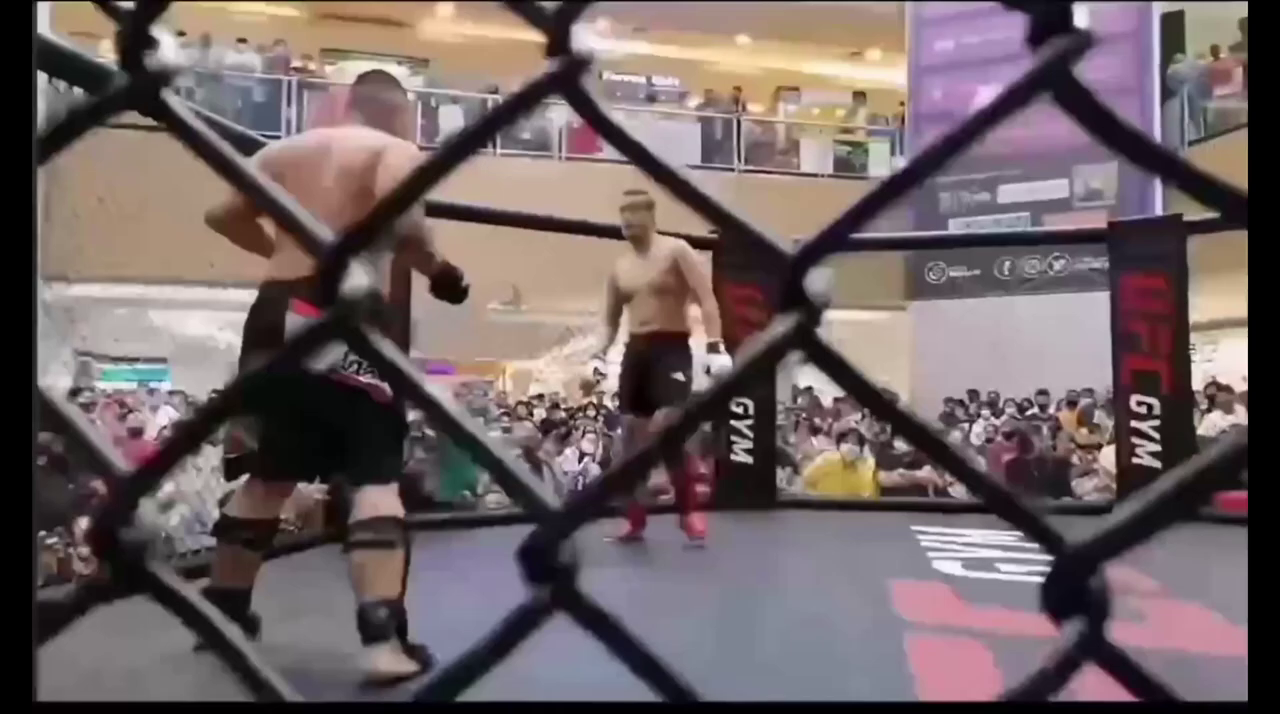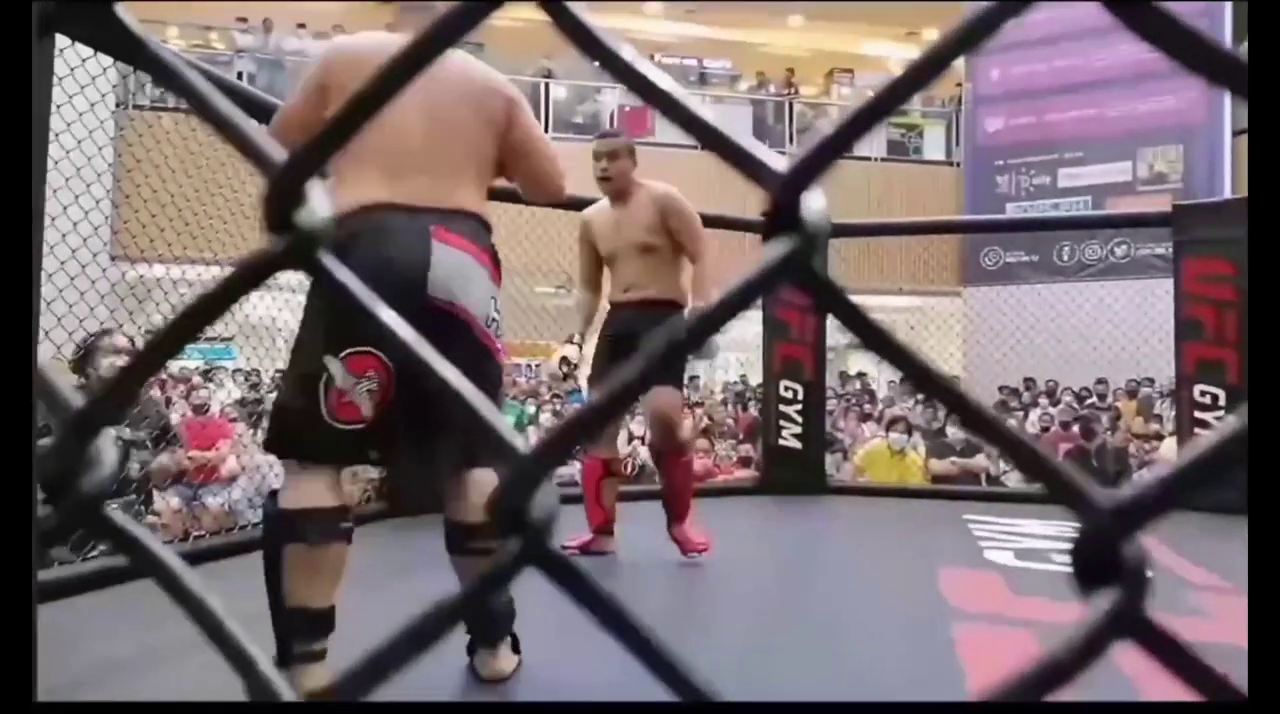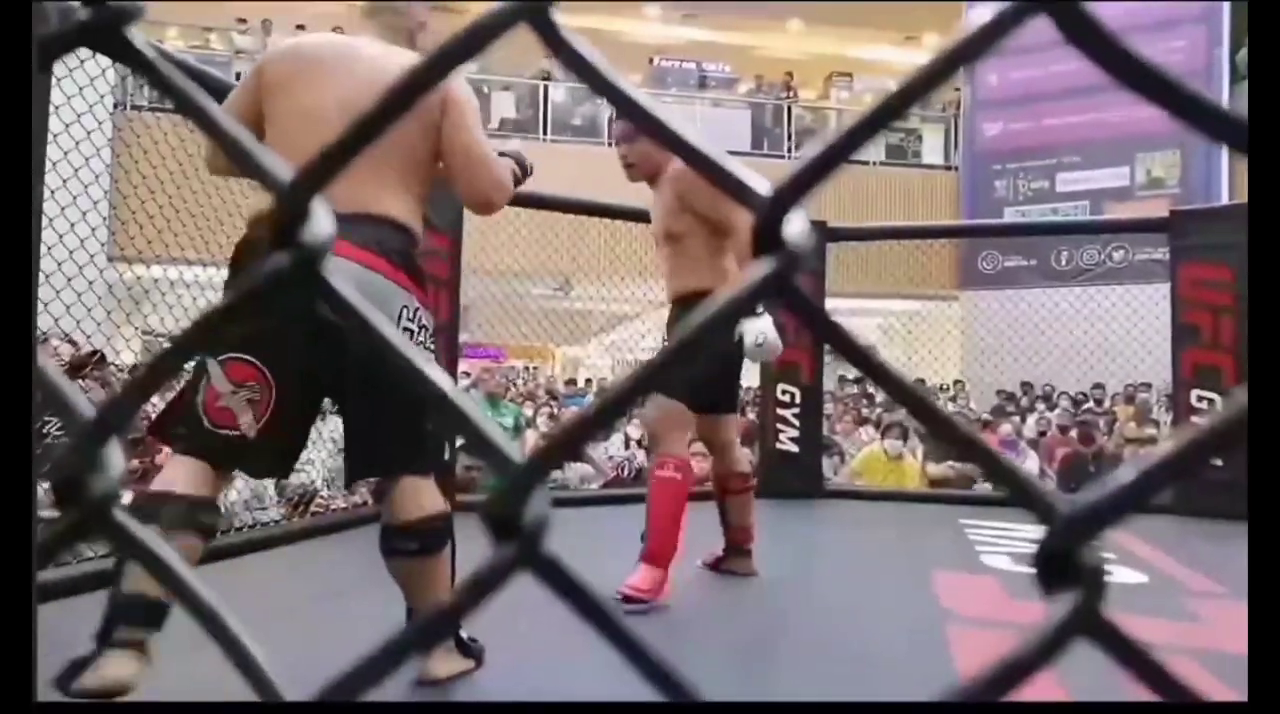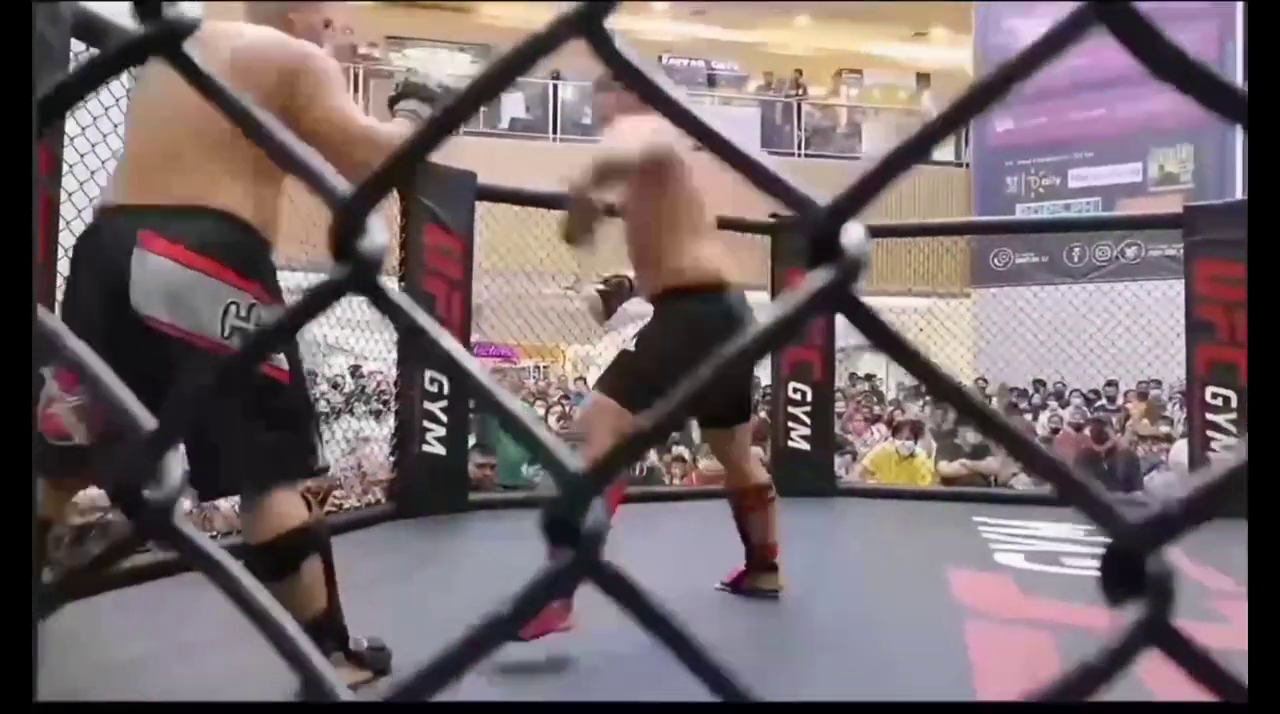
dt=1s
person 1, frame 1
left shoulder: (283, 151)
right shoulder: (395, 151)
left elbow: (220, 216)
right elbow: (404, 221)
right wrist: (439, 270)
left hip: (273, 317)
left knee: (270, 473)
right knee: (374, 477)
left ankle: (227, 608)
right ankle: (384, 639)
person 1, frame 2
right shoulder: (492, 85)
left elbow: (276, 151)
right elbow: (550, 186)
left hip: (366, 253)
right hip: (462, 265)
left knee: (313, 456)
right knee: (470, 462)
left ankle: (302, 661)
right ankle: (493, 639)
person 1, frame 3
left shoulder: (286, 57)
right shoulder: (436, 80)
left elbow: (220, 156)
right elbow: (485, 193)
right wrist: (511, 165)
left hip: (275, 259)
right hip: (375, 271)
left knee: (201, 451)
right knee: (408, 467)
left ankle: (120, 644)
right ankle: (441, 643)
person 1, frame 4
right shoulder: (297, 60)
right elbow: (371, 160)
right wrist: (416, 109)
left hip: (109, 250)
right hip: (207, 265)
left knee: (57, 465)
right knee: (267, 472)
right ankle: (330, 652)
person 2, frame 1
left shoulder: (676, 252)
right shoulder: (620, 266)
left elbow: (706, 299)
right elbow: (612, 318)
left wrist: (715, 346)
right wrist: (600, 355)
left hip: (672, 349)
right hip: (635, 351)
left knee: (668, 429)
right knee: (632, 436)
left ankle: (689, 510)
right ankle: (636, 521)
person 2, frame 2
left shoulder: (662, 200)
right shoulder: (591, 220)
left elbow: (701, 257)
right elbow: (589, 286)
left wrist: (698, 311)
left hip: (663, 317)
right hip: (617, 321)
left knee: (663, 414)
right knee: (600, 424)
left ankle: (679, 519)
right ankle: (600, 531)
person 2, frame 3
left shoulder: (684, 174)
right shoulder: (661, 197)
left elbow: (743, 226)
left wrist: (749, 306)
right hip: (691, 318)
left knee: (663, 426)
right knee: (720, 437)
left ankle: (654, 568)
right ankle: (739, 550)
person 2, frame 4
left shoulder: (641, 130)
right shoulder: (657, 147)
left elbow: (617, 158)
left wrist: (580, 205)
right wrist: (624, 287)
left hip: (696, 314)
right hip: (723, 311)
left knee: (596, 432)
right knee: (732, 448)
left ankle: (557, 596)
right ankle: (764, 567)
